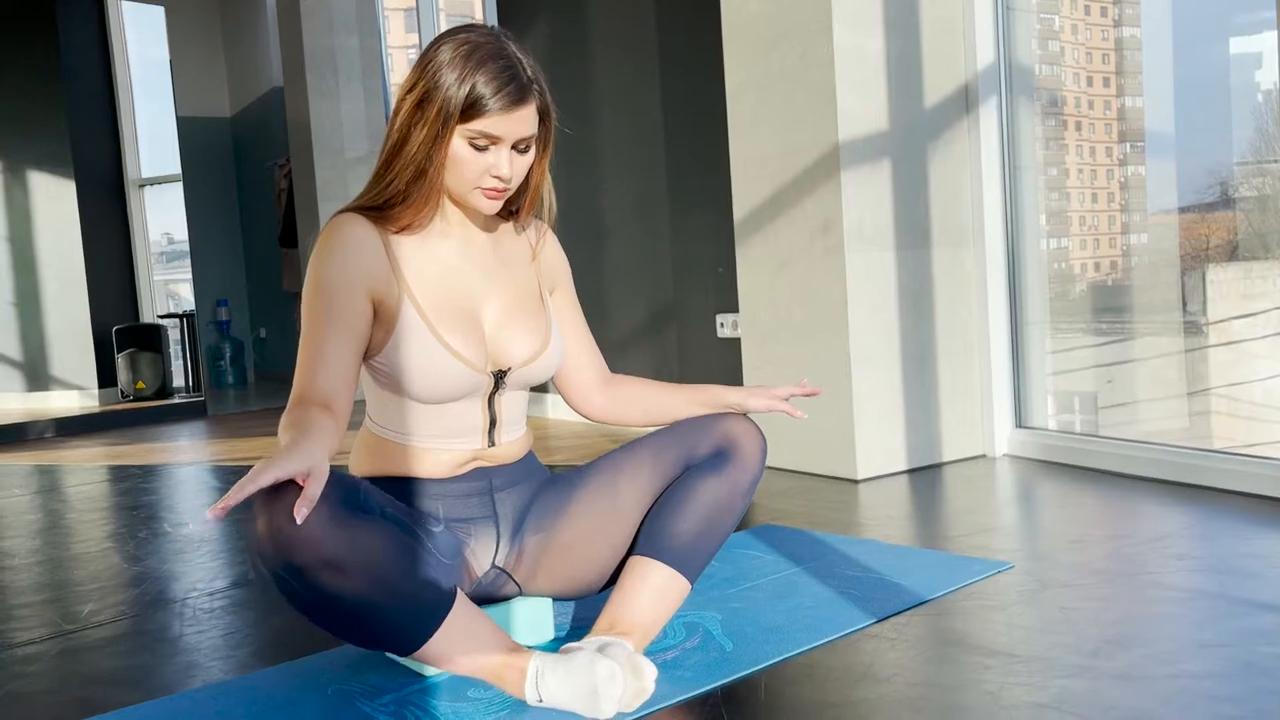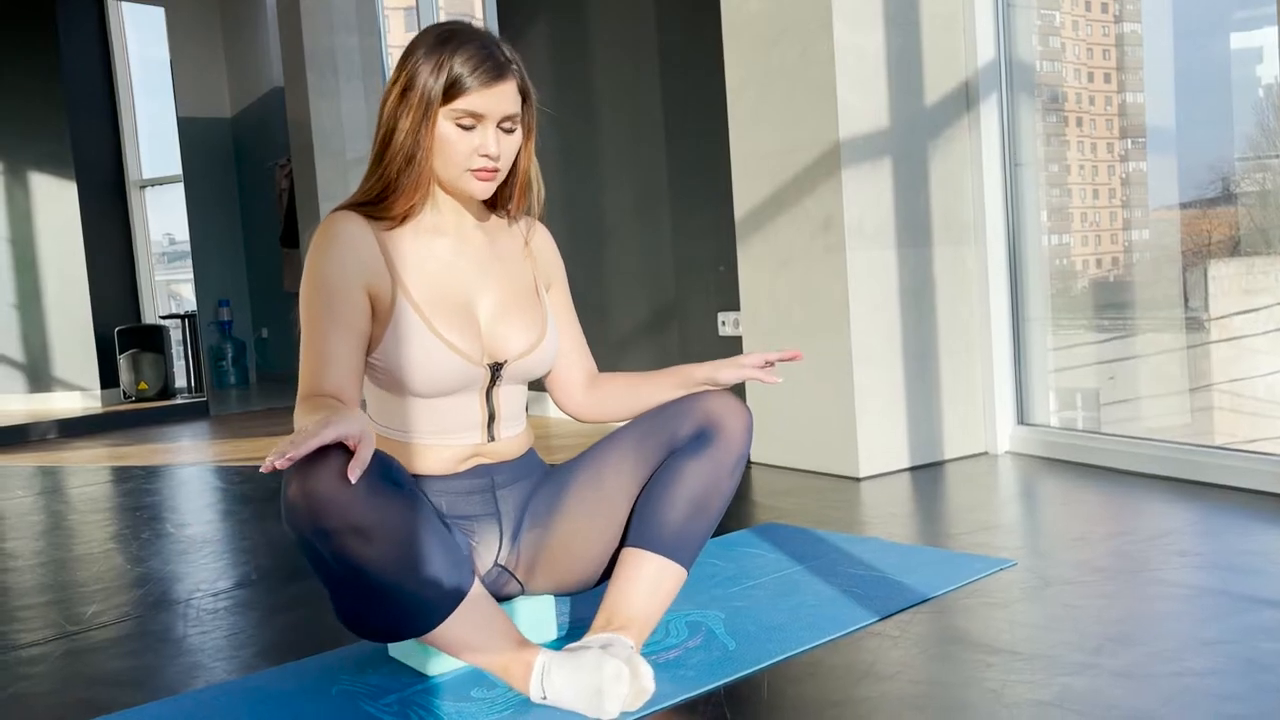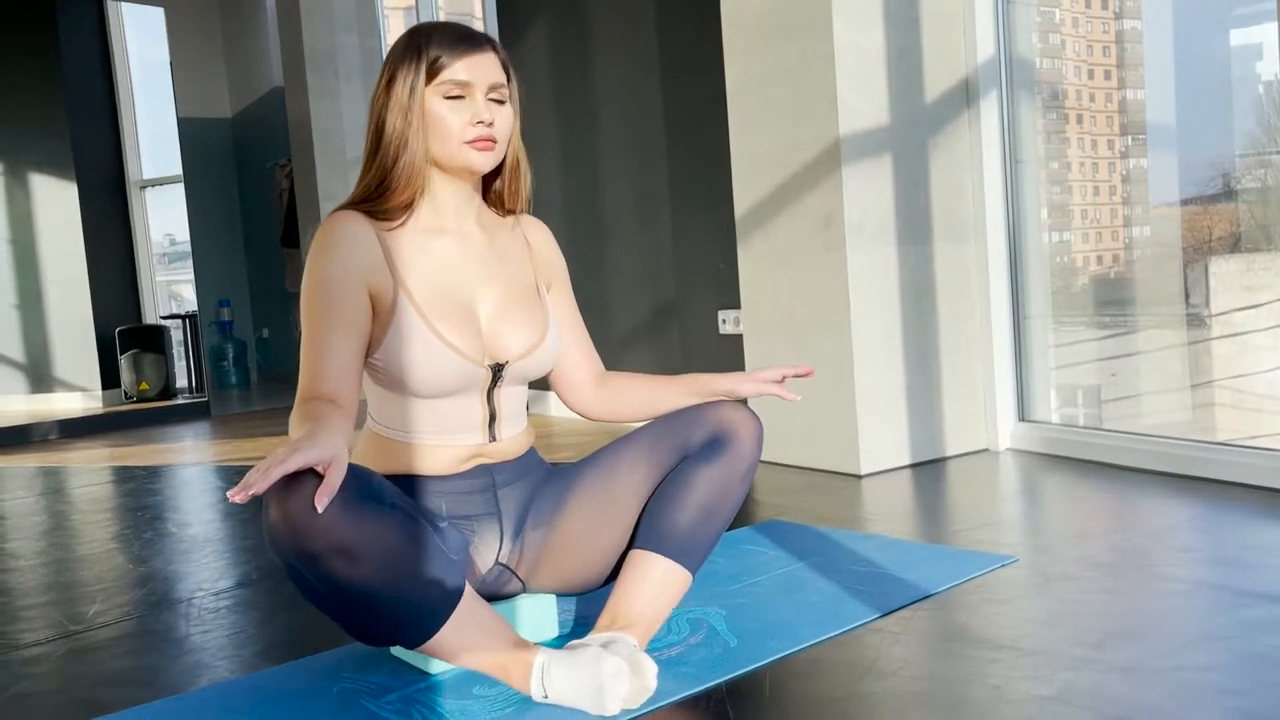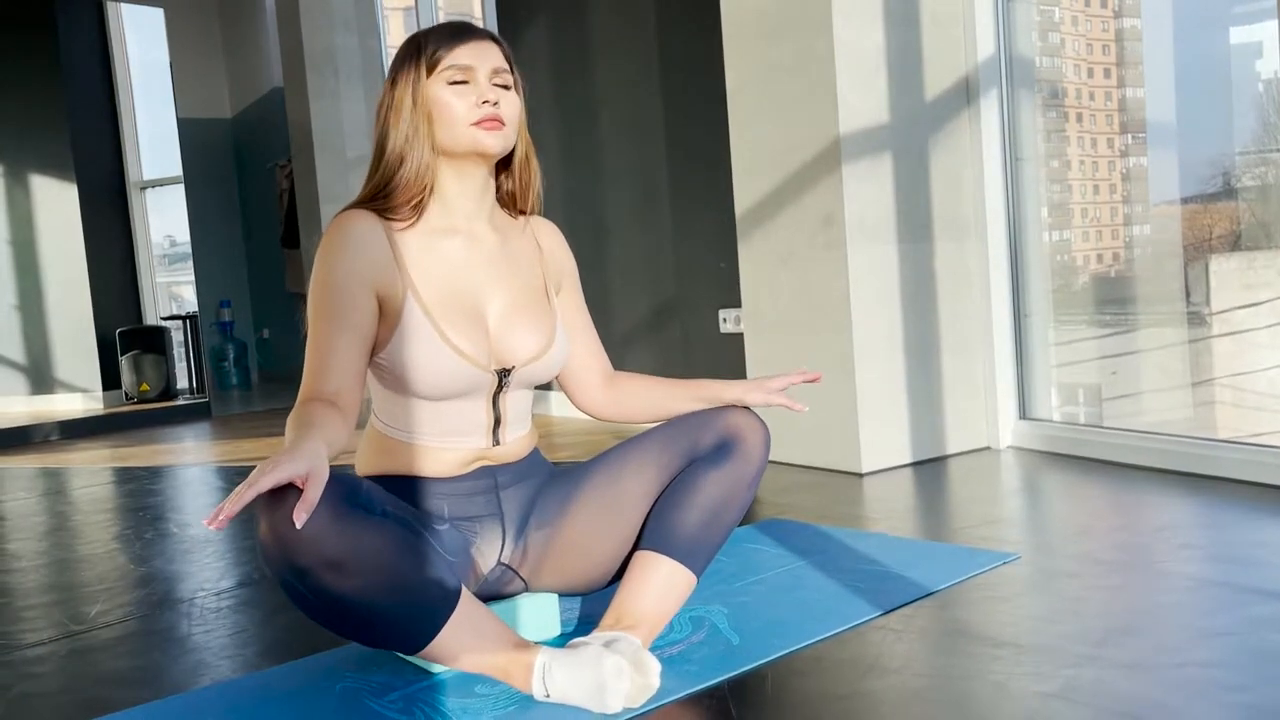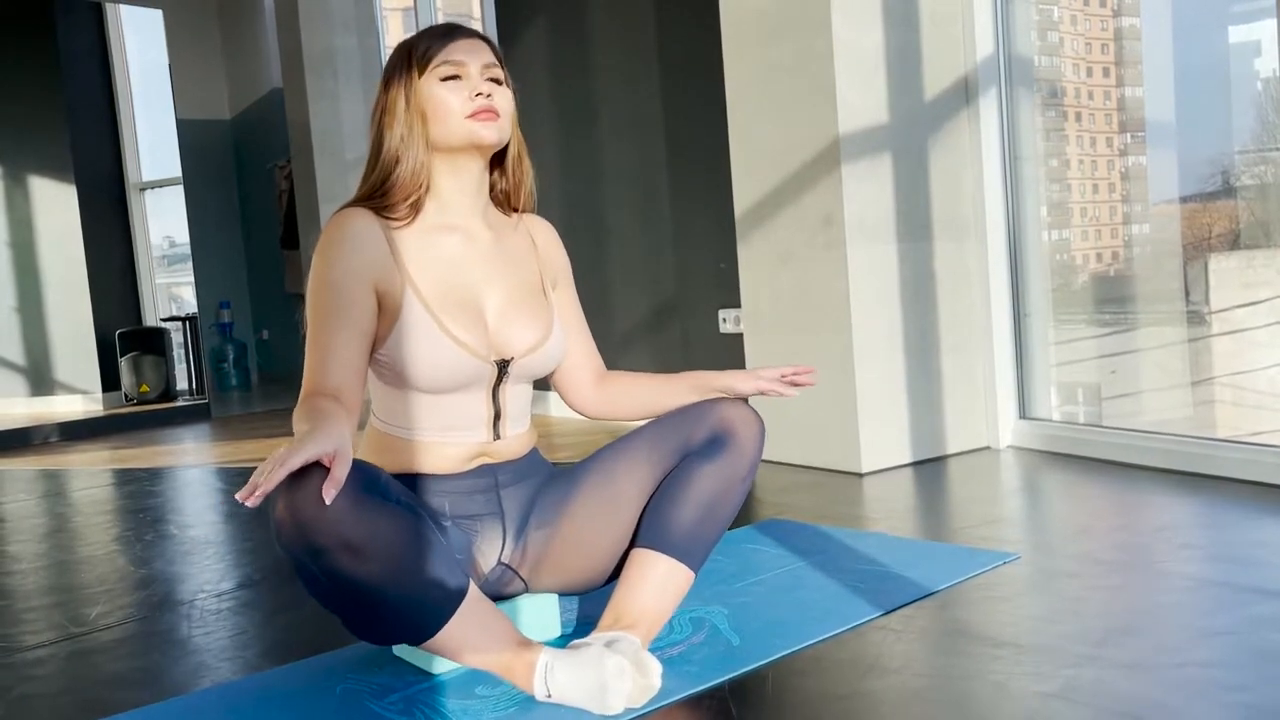
dt=0.4s
person 1, frame 1
left shoulder: (535, 244)
right shoulder: (359, 244)
left elbow: (596, 390)
right elbow: (318, 401)
left wrist: (728, 394)
right wrist: (306, 447)
left hip: (525, 514)
right hip: (410, 531)
left knee: (730, 440)
right knee: (292, 517)
left ankle: (612, 651)
person 1, frame 2
left shoulder: (530, 242)
right shoulder: (353, 241)
left elbow: (582, 391)
right elbow: (322, 398)
left wrist: (709, 371)
right wrist: (341, 419)
left hip: (528, 510)
right hip: (413, 531)
left knee: (718, 418)
right knee: (325, 484)
left ankle: (612, 648)
person 1, frame 3
left shoulder: (530, 240)
right shoulder: (356, 240)
left elbow: (589, 388)
right elbow: (325, 397)
left wrist: (722, 382)
right wrist: (323, 439)
left hip: (528, 508)
right hip: (414, 528)
left knee: (727, 429)
right knee: (305, 508)
left ankle: (614, 646)
person 1, frame 4
left shoulder: (541, 241)
right shoulder: (364, 239)
left elbow: (598, 387)
right elbow: (329, 398)
left wrist: (732, 389)
right wrist: (308, 446)
left hip: (529, 509)
right hip: (415, 526)
left knee: (734, 435)
right knee: (299, 521)
left ankle: (618, 645)
person 1, frame 5
left shoulder: (535, 239)
right shoulder: (363, 238)
left elbow: (591, 387)
right elbow: (328, 396)
left wrist: (721, 379)
right wrist: (325, 431)
left hip: (529, 508)
right hip: (413, 529)
left knee: (729, 424)
right knee: (314, 499)
left ankle: (618, 645)
